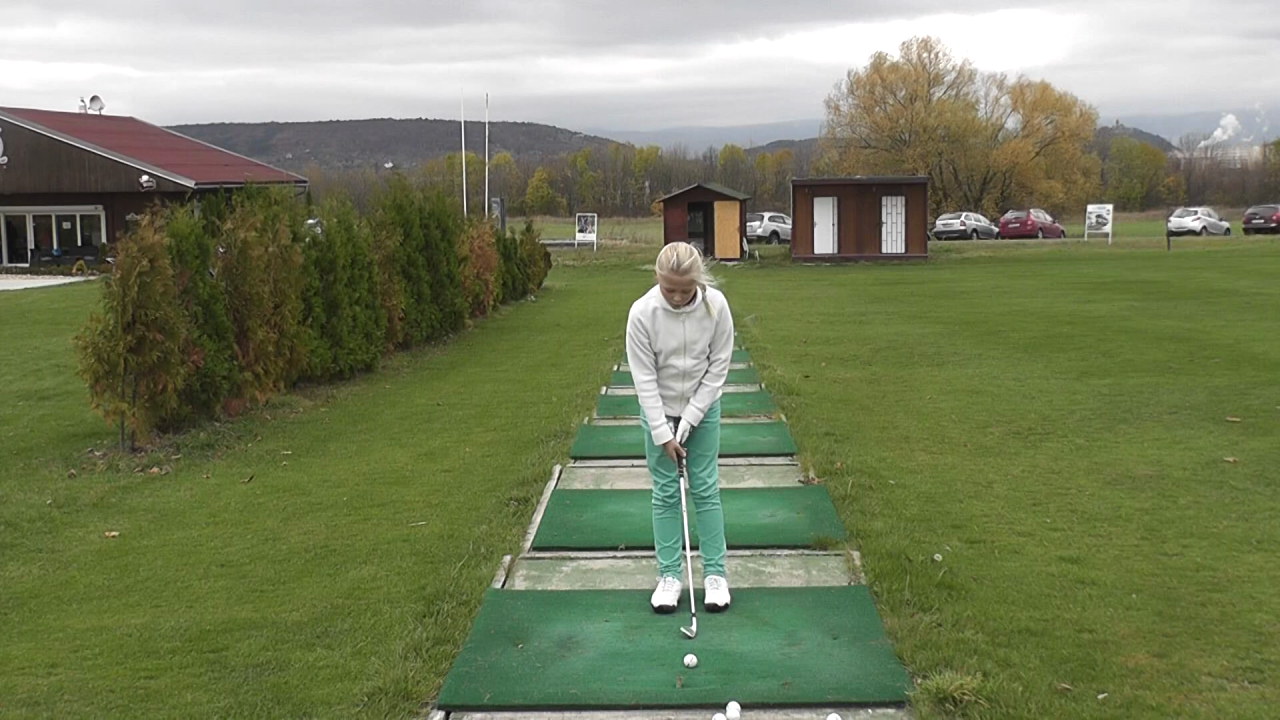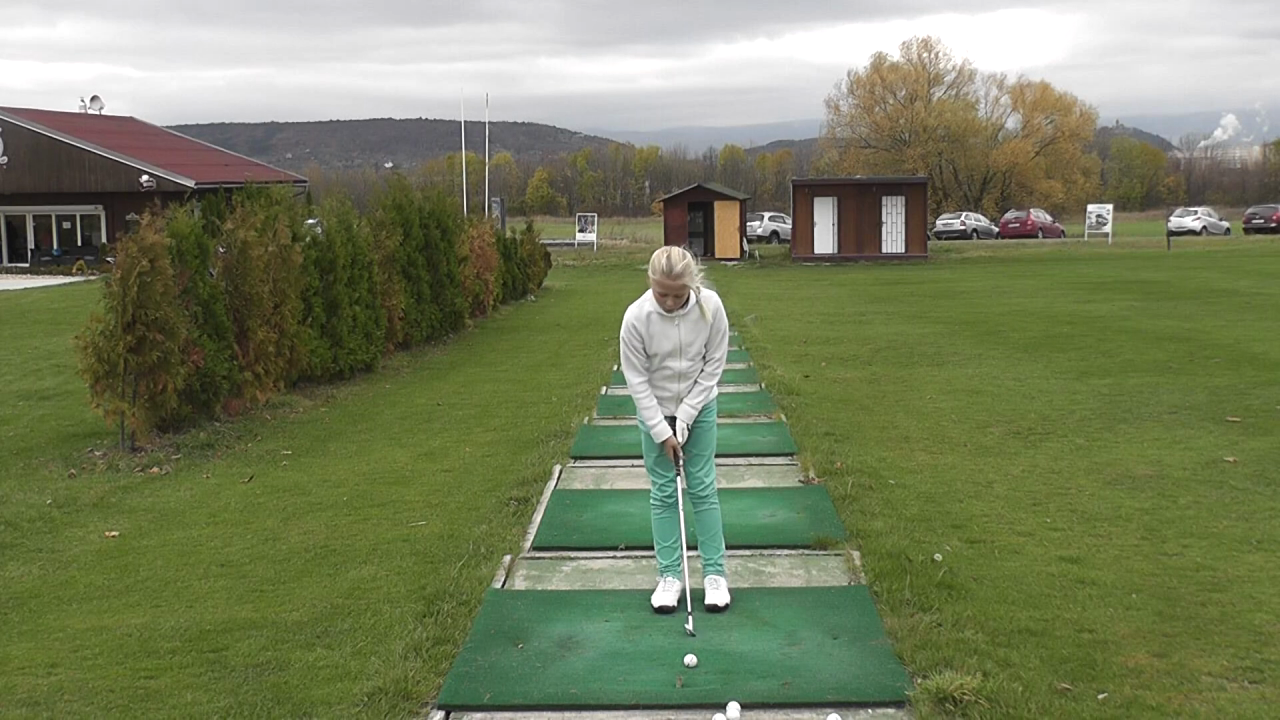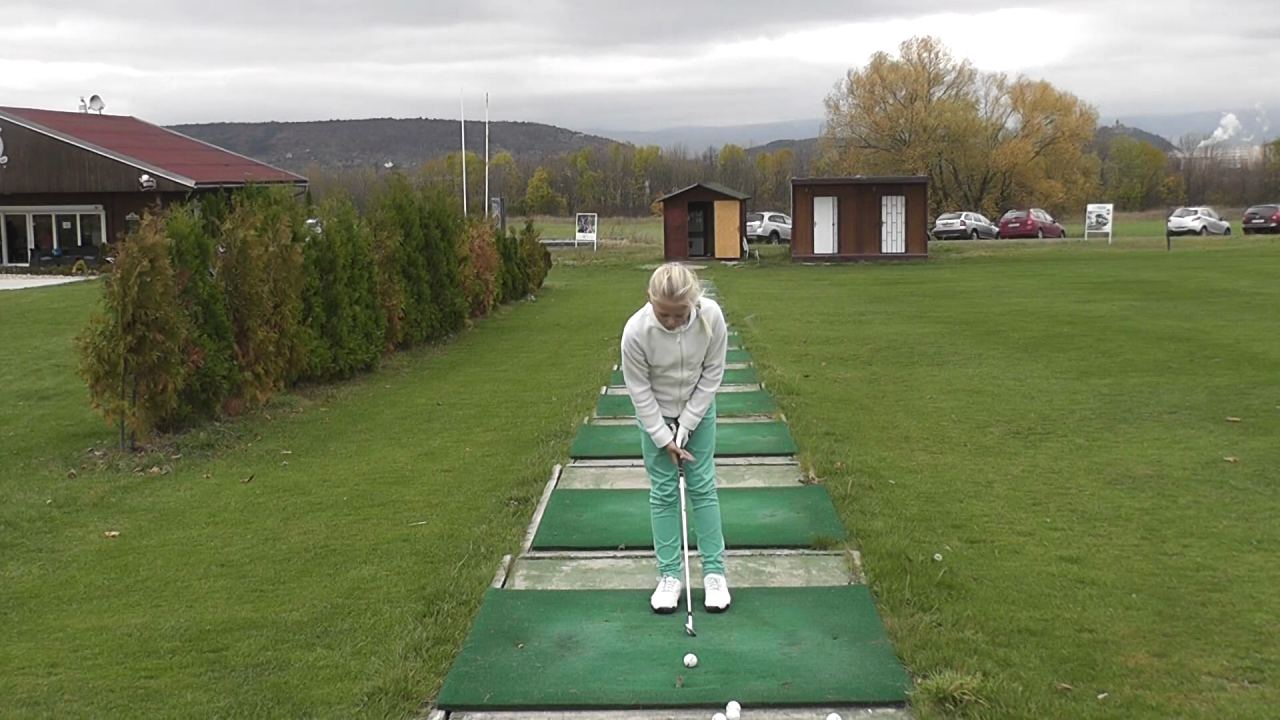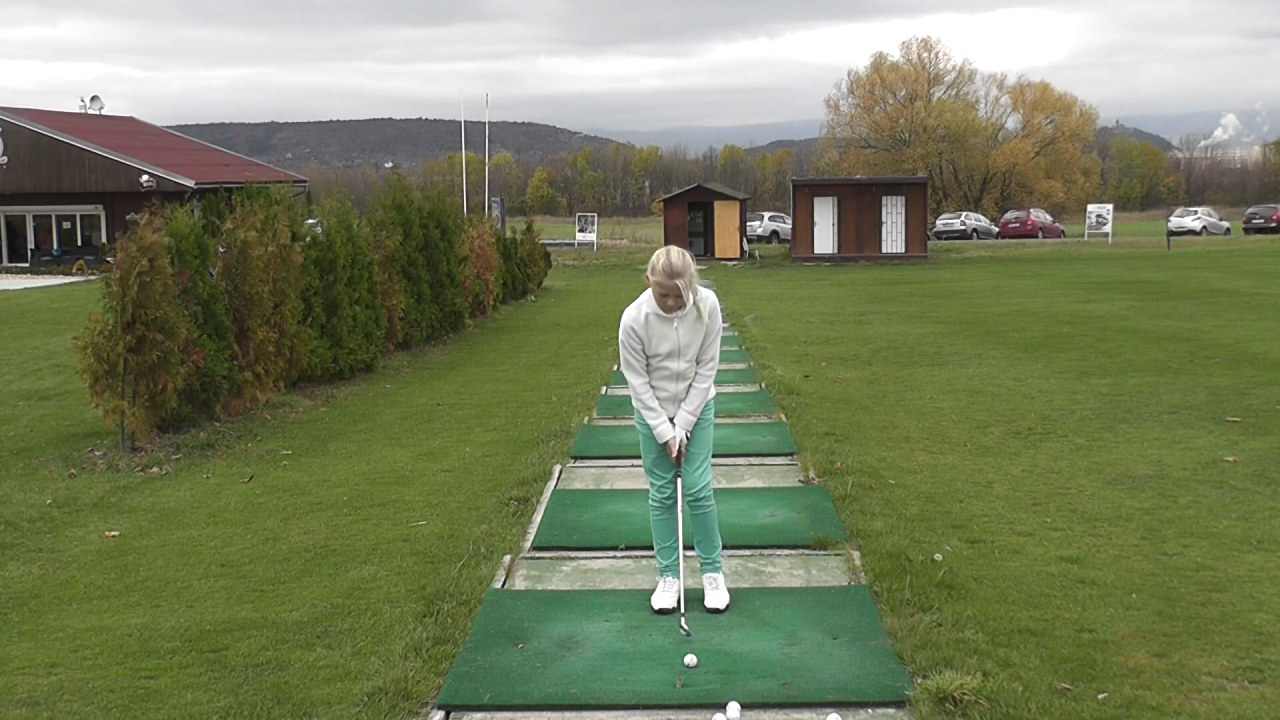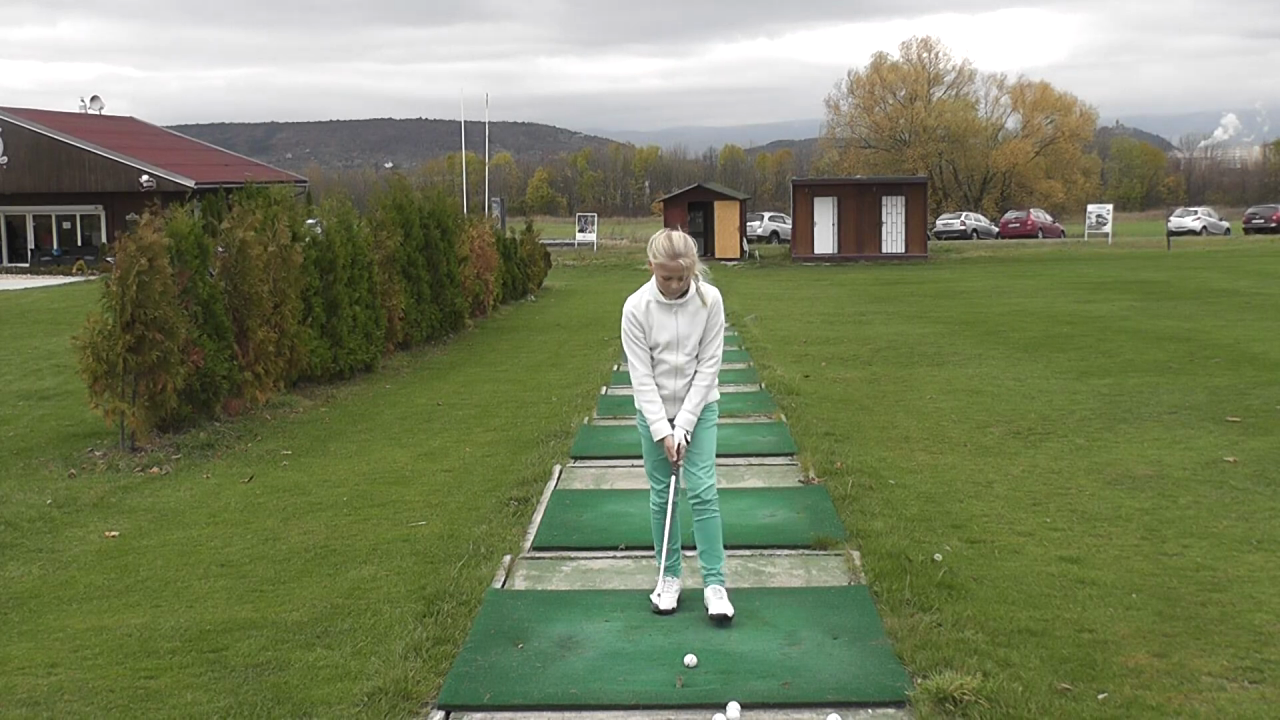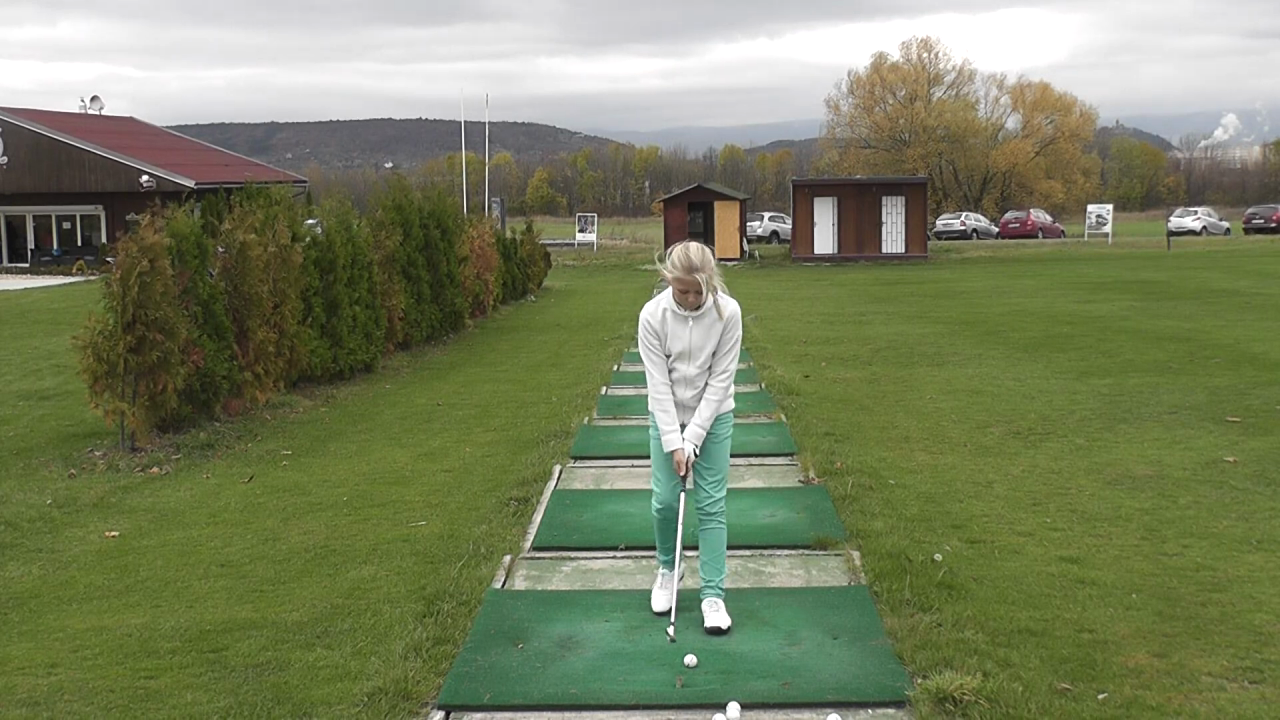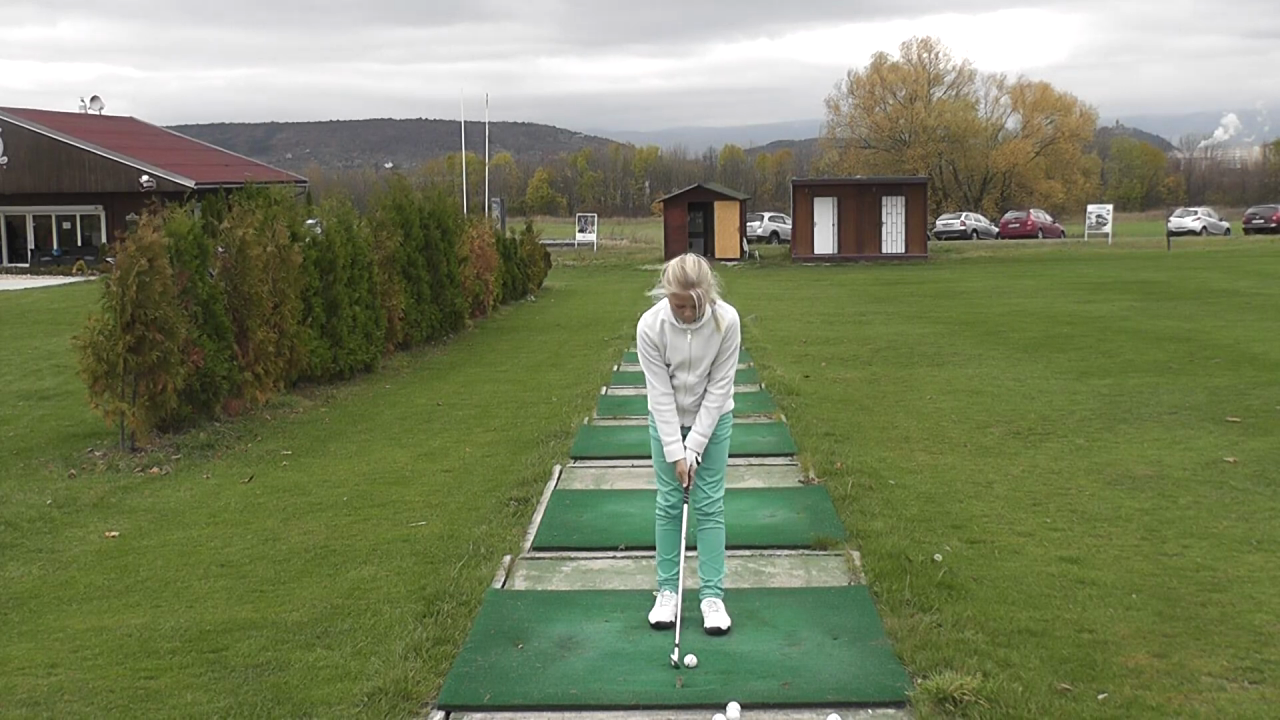
dt=0.3s
person 1, frame 1
left shoulder: (716, 305)
right shoulder: (642, 313)
left elbow: (719, 366)
right elbow: (645, 378)
left wrist: (690, 419)
right wrist: (663, 433)
left hip: (703, 407)
right hip: (658, 410)
left knee: (705, 488)
right knee: (665, 491)
left ankle: (715, 572)
right ankle: (670, 575)
person 1, frame 2
left shoulder: (710, 305)
right shoulder: (636, 317)
left elbow: (714, 364)
right elbow: (636, 379)
left wrist: (686, 416)
right wrist: (661, 430)
left hip: (700, 406)
right hip: (655, 410)
left knee: (703, 487)
right knee: (663, 492)
left ankle: (715, 572)
right ankle: (669, 575)
person 1, frame 3
left shoulder: (711, 315)
right shoulder: (635, 331)
left elbow: (713, 371)
right elbow: (639, 388)
left wrist: (688, 423)
right wrist: (663, 435)
left hip: (699, 408)
right hip: (655, 412)
left knee: (703, 486)
right knee: (663, 491)
left ankle: (714, 571)
right ankle: (670, 575)
person 1, frame 4
left shoulder: (707, 305)
right shoulder: (633, 319)
left elbow: (706, 369)
right elbow: (637, 380)
left wrist: (683, 424)
right wrist: (665, 431)
left hip: (696, 407)
right hip: (653, 411)
left knee: (698, 488)
right knee: (662, 493)
left ankle: (712, 571)
right ankle: (668, 575)
person 1, frame 5
left shoulder: (710, 300)
right shoulder: (636, 307)
left elbow: (709, 366)
right elbow: (641, 374)
left wrist: (683, 425)
right wrist: (663, 431)
left hip: (700, 409)
right hip: (654, 413)
left knee: (703, 492)
right knee: (661, 496)
left ankle: (714, 583)
right ankle: (669, 576)
person 1, frame 6
left shoulder: (728, 312)
right shoulder: (652, 315)
left elbow: (720, 379)
right elbow: (658, 383)
left wrist: (693, 437)
right wrist: (674, 442)
left hip: (714, 418)
right hip: (666, 418)
left knee: (711, 504)
right knee: (665, 501)
left ankle: (713, 594)
right ankle: (667, 568)
person 1, frame 7
left shoulder: (727, 320)
right shoulder: (650, 325)
left elbow: (720, 387)
right elbow: (661, 391)
left wrist: (695, 447)
right wrist: (676, 452)
left hip: (713, 419)
right hip: (666, 419)
left knee: (710, 504)
right knee: (669, 504)
left ankle: (712, 594)
right ankle: (667, 590)
